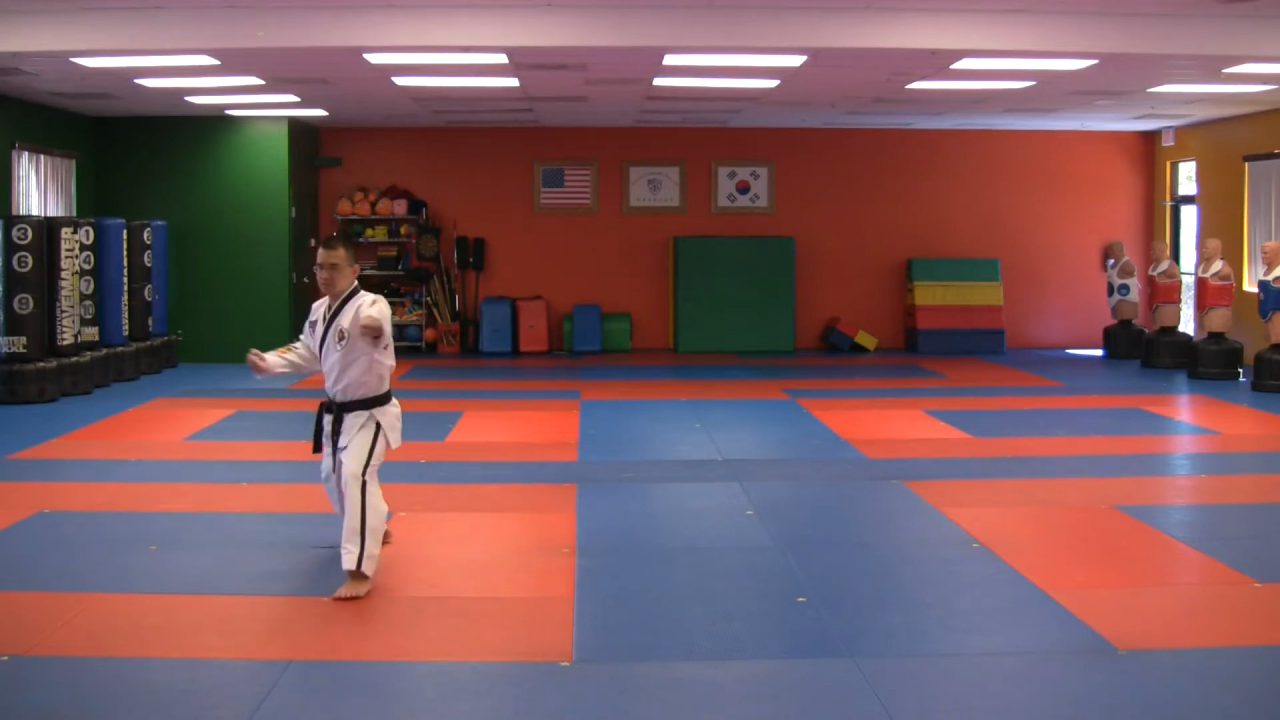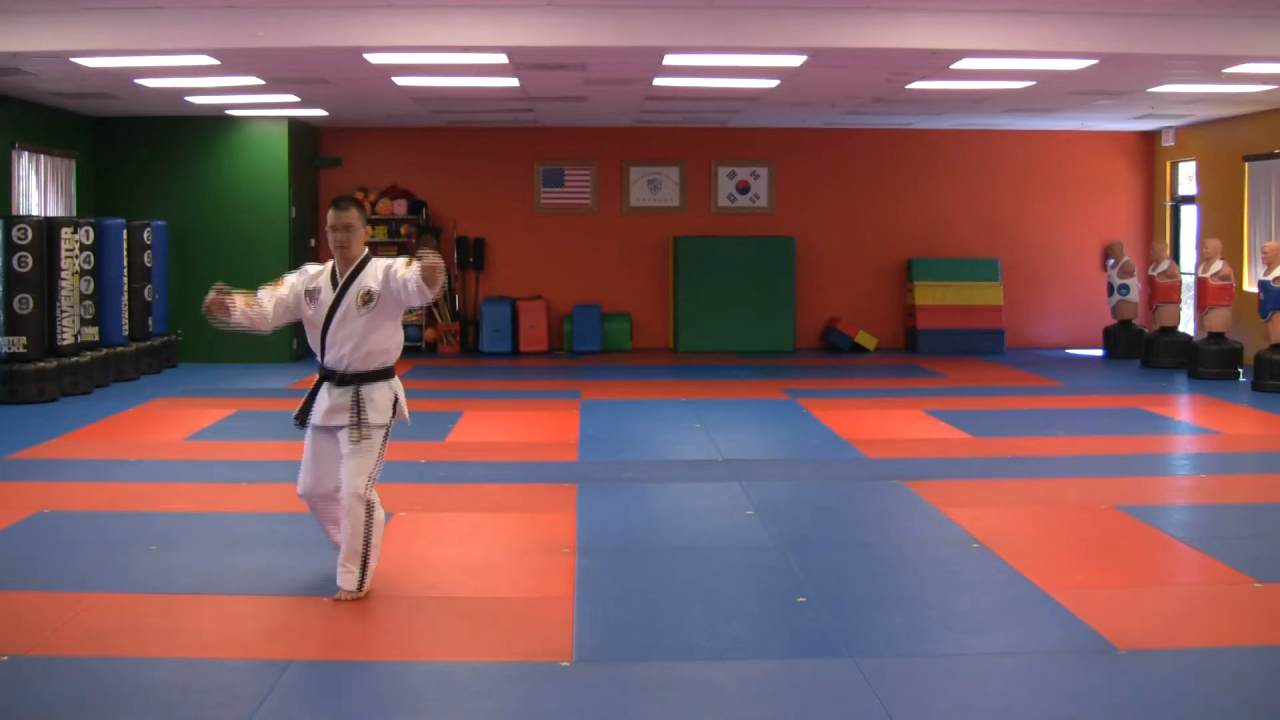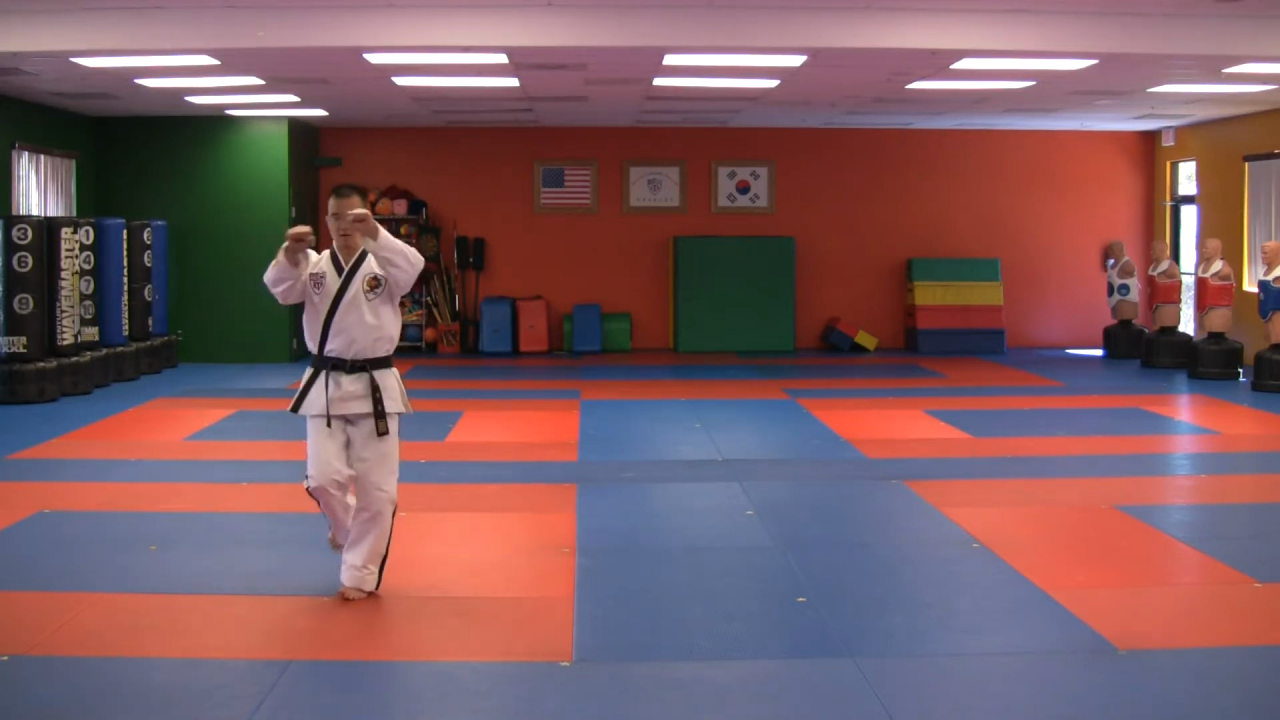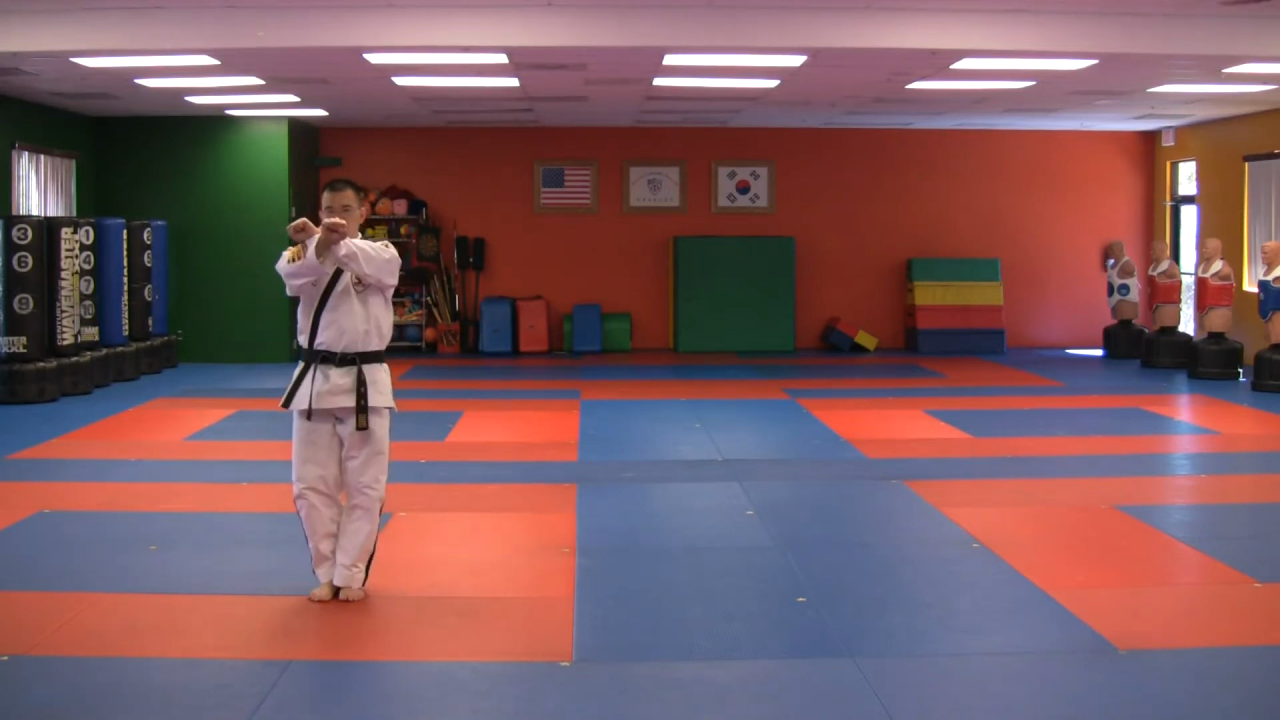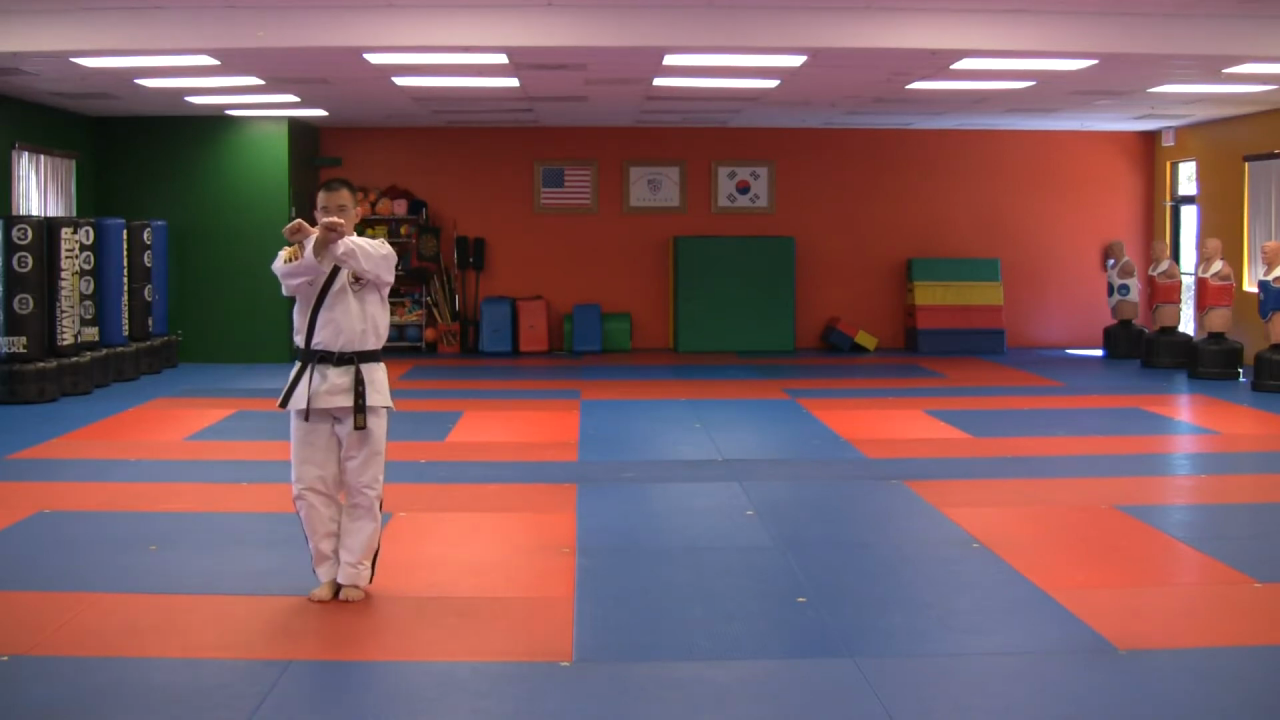
dt=0.4s
person 1, frame 1
left shoulder: (369, 305)
right shoulder: (321, 311)
left elbow: (376, 324)
right elbow: (308, 352)
left wrist: (372, 331)
right wrist: (267, 362)
left hip: (370, 416)
right hip: (337, 415)
left knee: (355, 479)
right knee: (336, 480)
left ankle: (359, 572)
right ankle: (375, 528)
person 1, frame 2
left shoulder: (387, 273)
right shoulder: (309, 278)
left elbow: (417, 288)
right elbow: (266, 308)
left wrist: (431, 275)
right wrist: (230, 307)
left hip: (372, 397)
right hip: (327, 395)
left knee: (355, 488)
right knee: (314, 486)
left ankle: (352, 579)
right ankle: (352, 543)
person 1, frame 3
left shoulder: (386, 262)
right shoulder: (312, 263)
left elbow: (410, 266)
right elbow: (281, 283)
left wrist: (371, 233)
right wrist: (292, 251)
left hip: (375, 387)
right hip: (325, 386)
left knee: (377, 489)
right knee: (323, 479)
left ankle: (360, 574)
right ankle: (345, 526)
person 1, frame 4
left shoulder: (382, 256)
right shoulder: (306, 254)
left elbow: (369, 263)
right elbow: (292, 271)
left wrist: (331, 241)
right wrist: (320, 244)
left hip: (365, 382)
right hip: (315, 381)
left knee: (364, 486)
right knee: (312, 485)
left ankle: (350, 575)
right ankle: (327, 574)
person 1, frame 5
left shoulder: (377, 254)
right shoulder: (302, 255)
left elbow: (367, 260)
right elbow: (288, 271)
left wrist: (325, 240)
right wrist: (317, 243)
left hip: (362, 381)
right hip: (312, 381)
left knee: (362, 485)
right knee: (312, 485)
left ankle: (354, 574)
right ankle: (328, 573)
